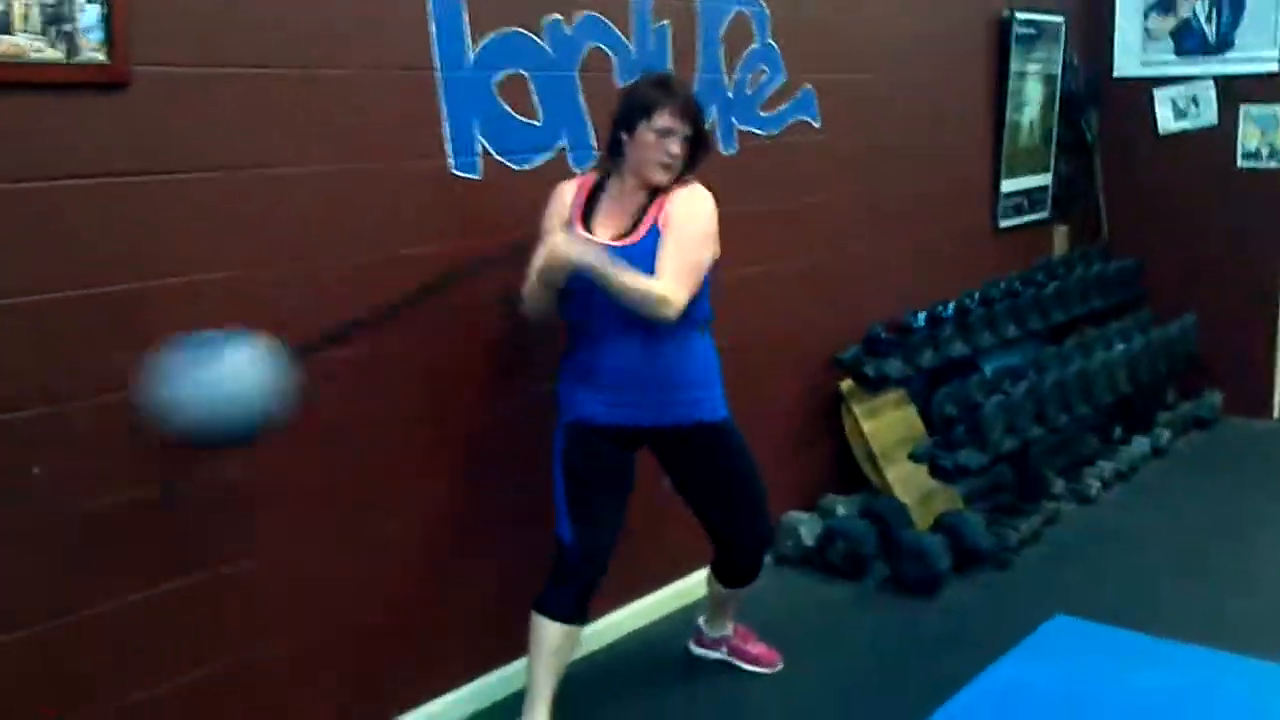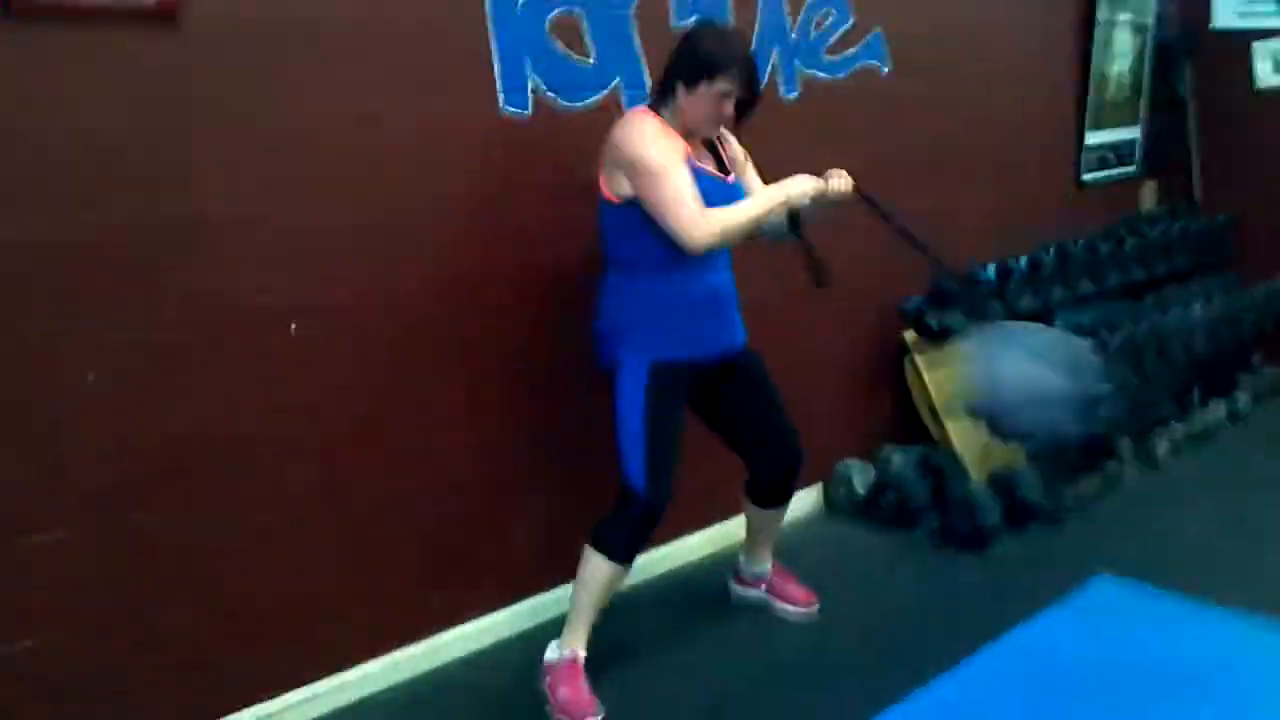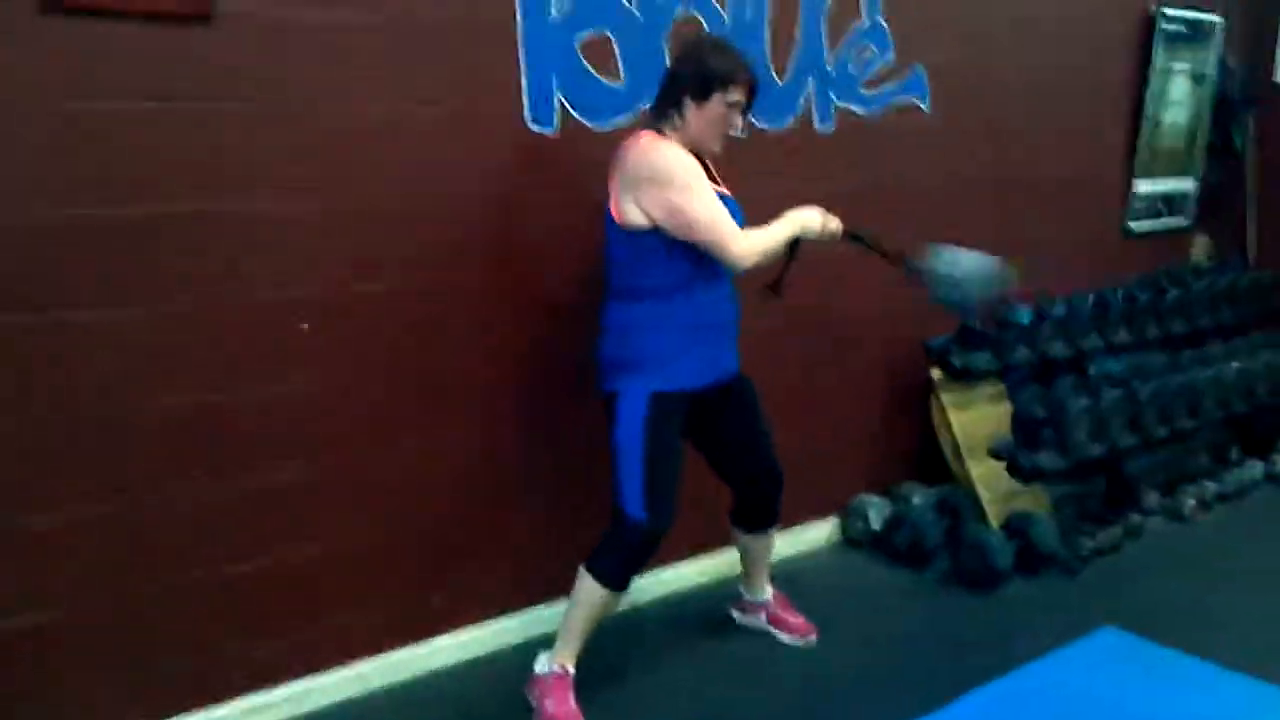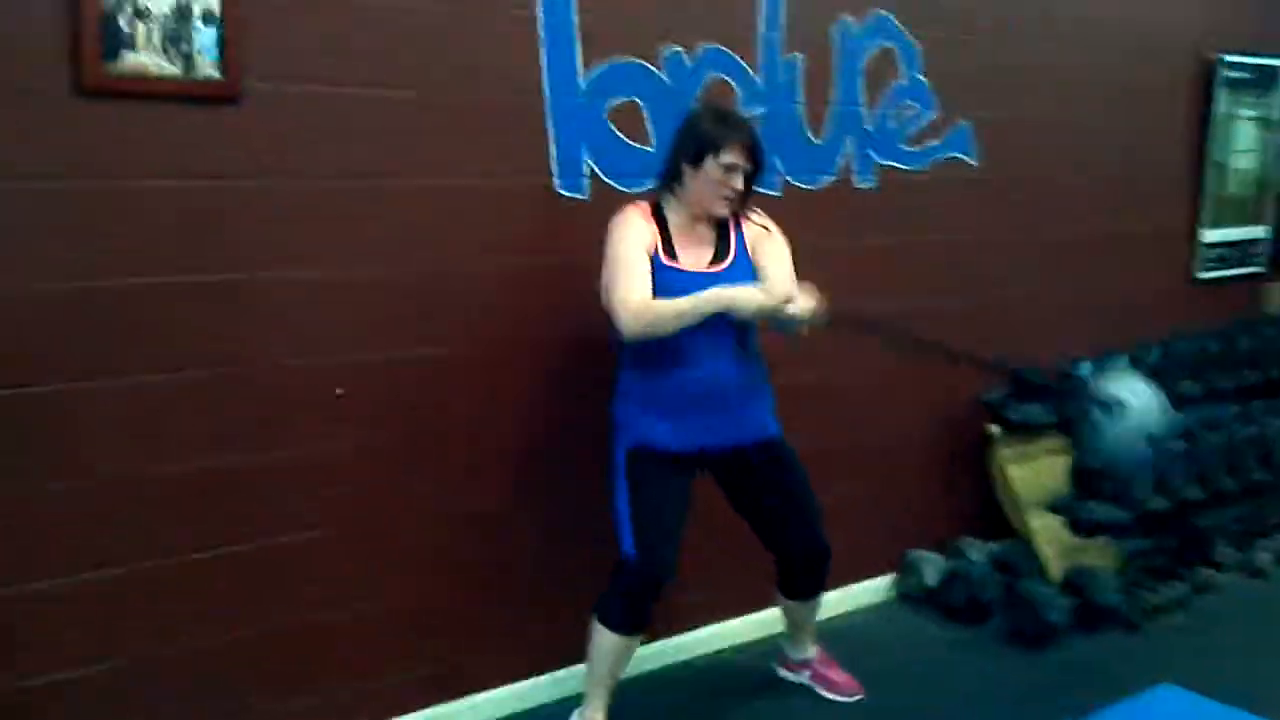
dt=0.3s
person 1, frame 1
left shoulder: (691, 201)
right shoulder: (574, 198)
left elbow: (667, 302)
right elbow: (534, 305)
left wrist: (591, 264)
right wrist: (554, 265)
left hip: (690, 404)
right hip: (598, 407)
left knee: (750, 532)
right knee: (580, 556)
left ankle: (717, 631)
person 1, frame 2
left shoulder: (720, 141)
right shoulder: (640, 134)
left elbow: (767, 220)
right elbow: (697, 232)
left wrist: (814, 191)
right wrist: (777, 193)
left hip: (716, 339)
right hip: (649, 346)
left knee: (781, 455)
right knee: (644, 497)
left ankle: (755, 570)
right ankle: (567, 654)
person 1, frame 3
left shoulder: (692, 160)
right shoulder: (654, 157)
left elbow: (720, 253)
right elbow: (736, 252)
left wrist: (799, 228)
right wrist: (793, 222)
left hip: (712, 367)
right hip: (650, 376)
left knee: (762, 480)
right knee: (643, 525)
left ankle: (756, 597)
person 1, frame 4
left shoulder: (754, 228)
right shoulder: (636, 225)
left elbow: (776, 312)
right elbow: (632, 321)
left wrist: (794, 304)
right wrist: (722, 296)
left hip: (744, 426)
right hip: (656, 433)
left knee: (806, 545)
right knee: (643, 571)
left ankle: (801, 655)
